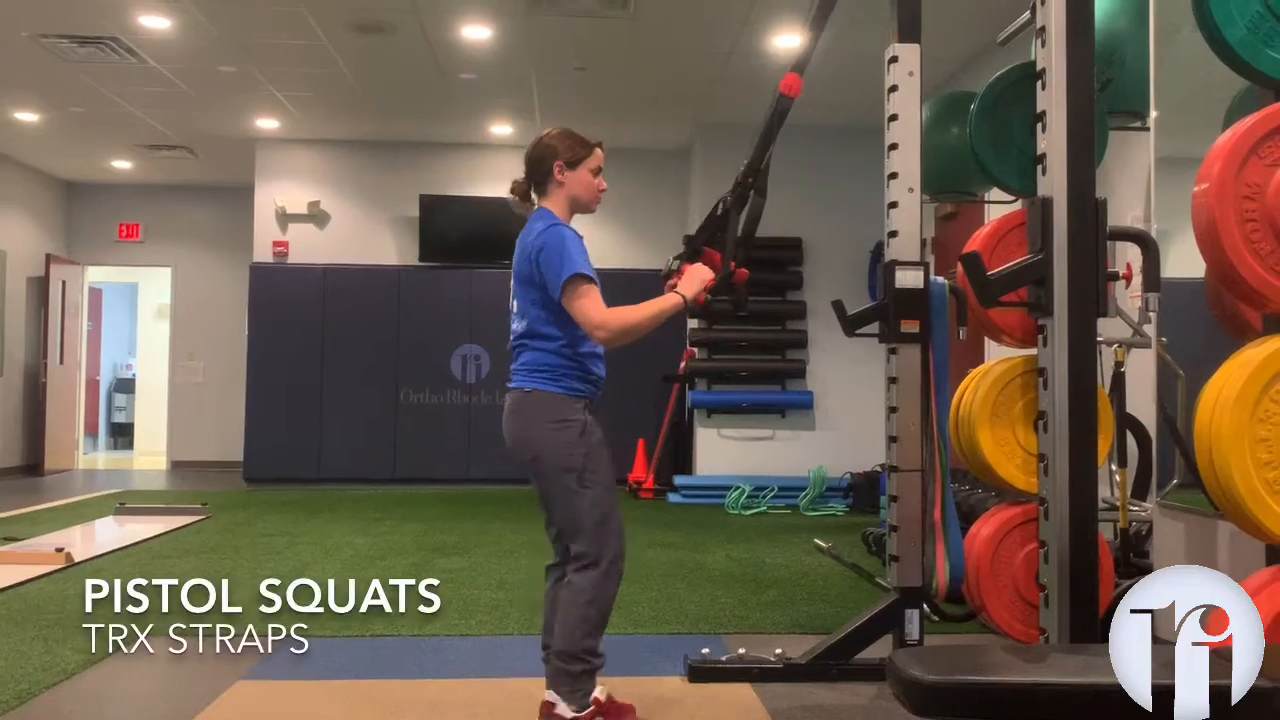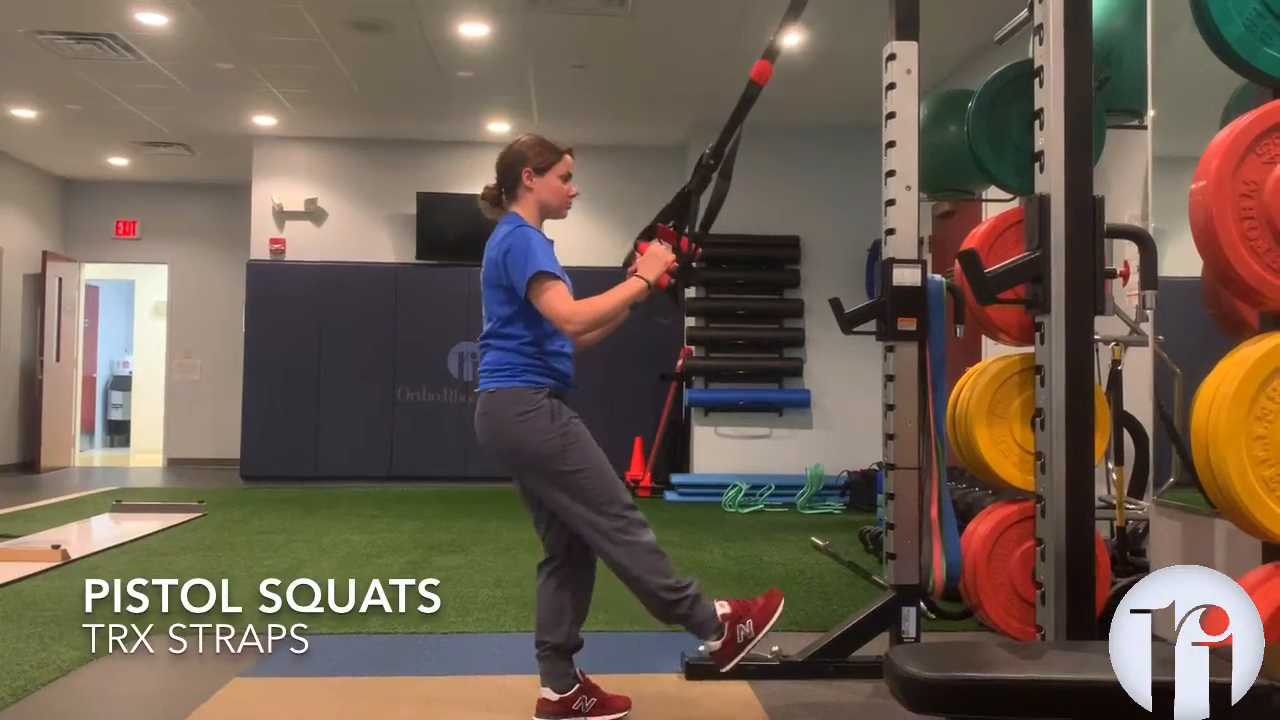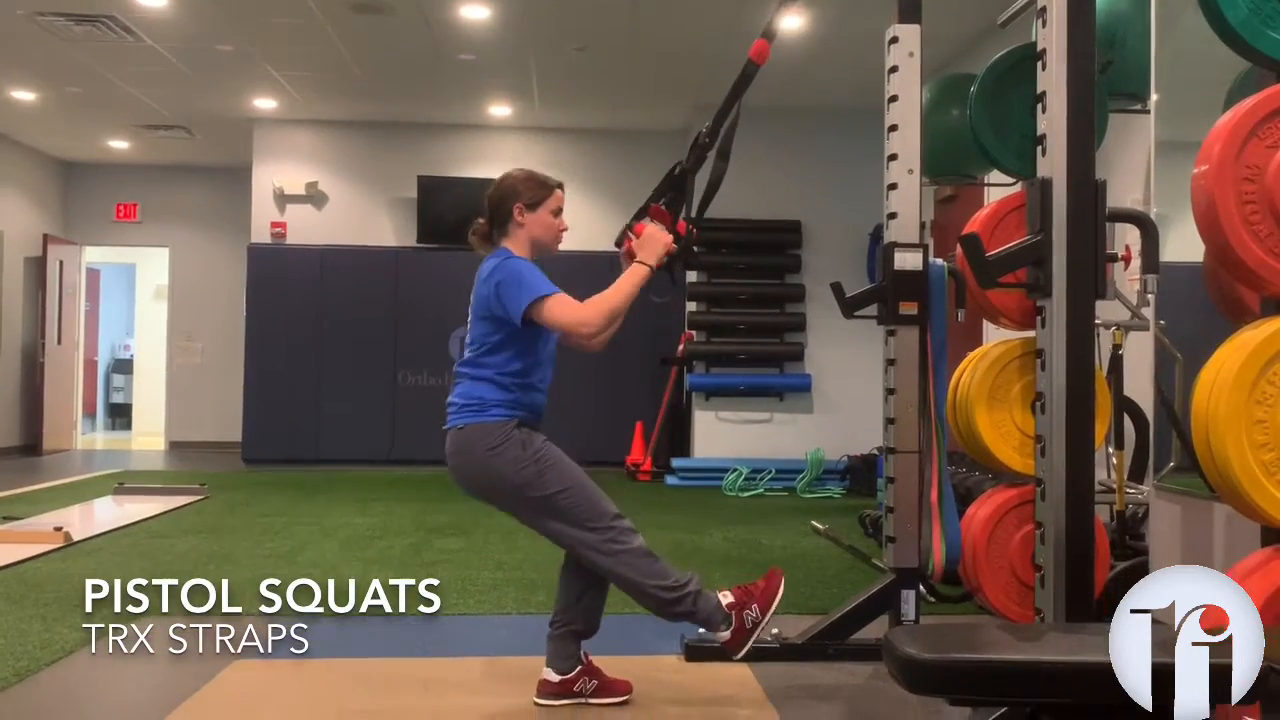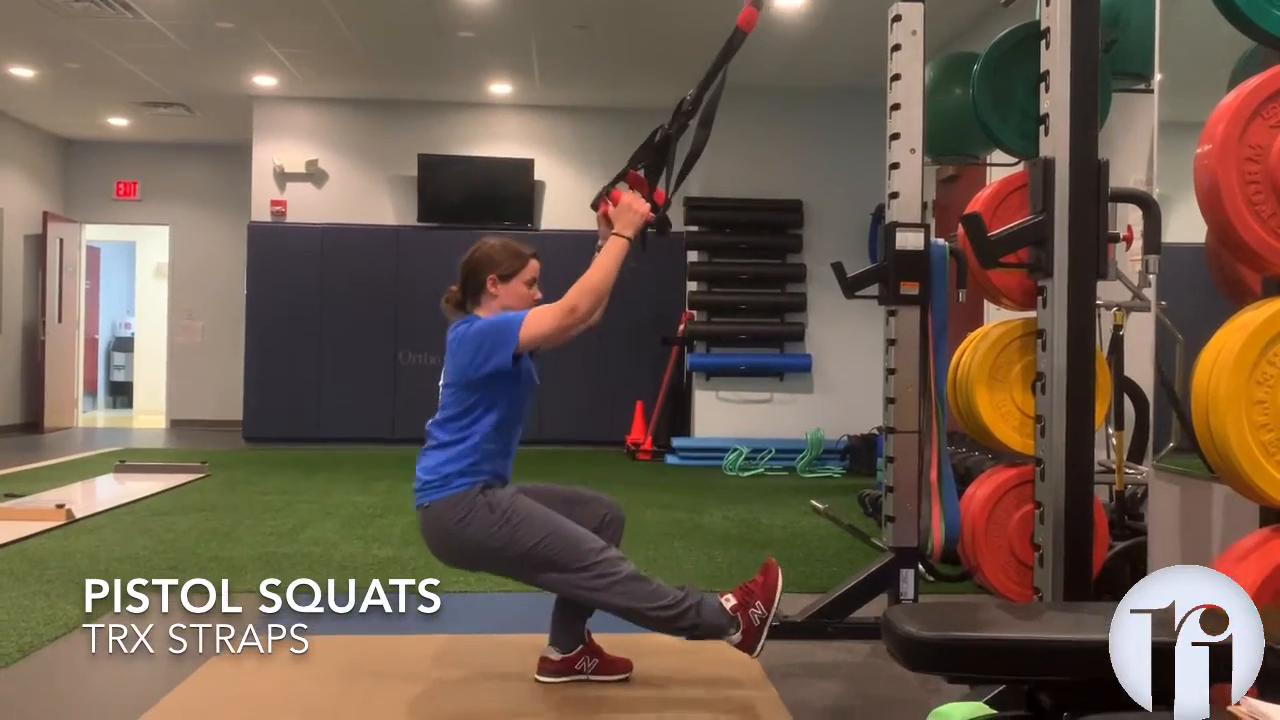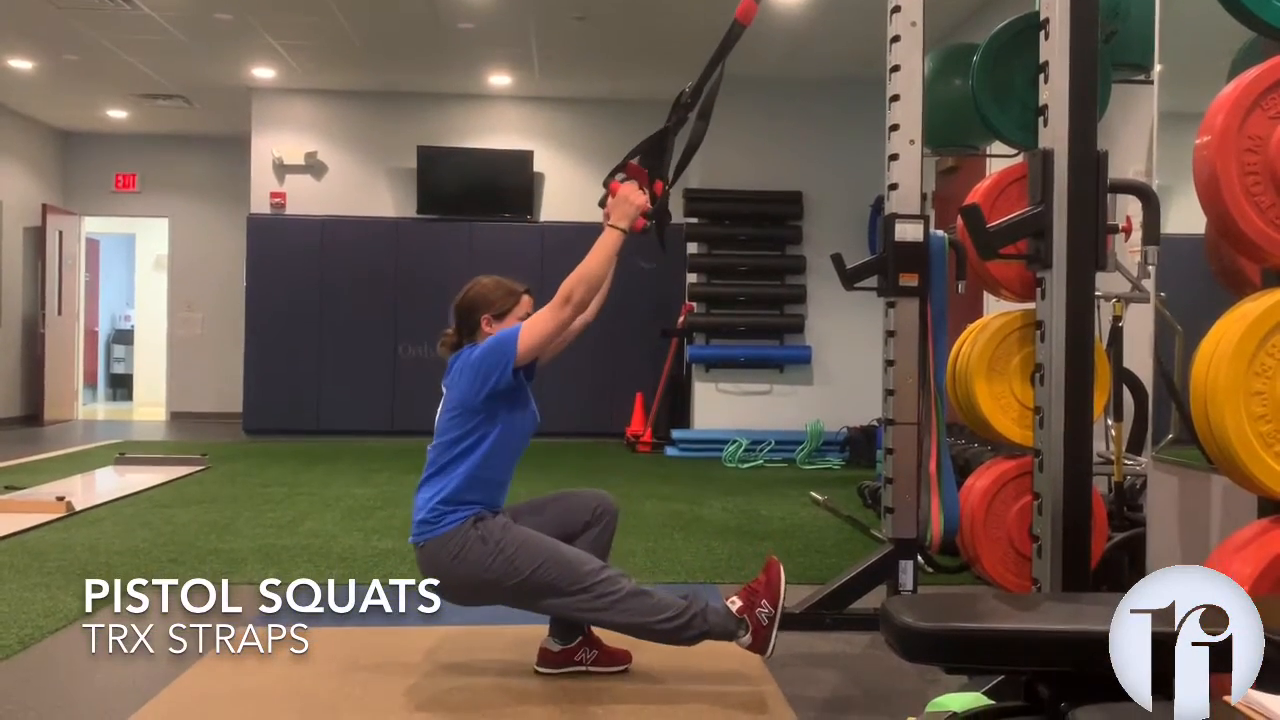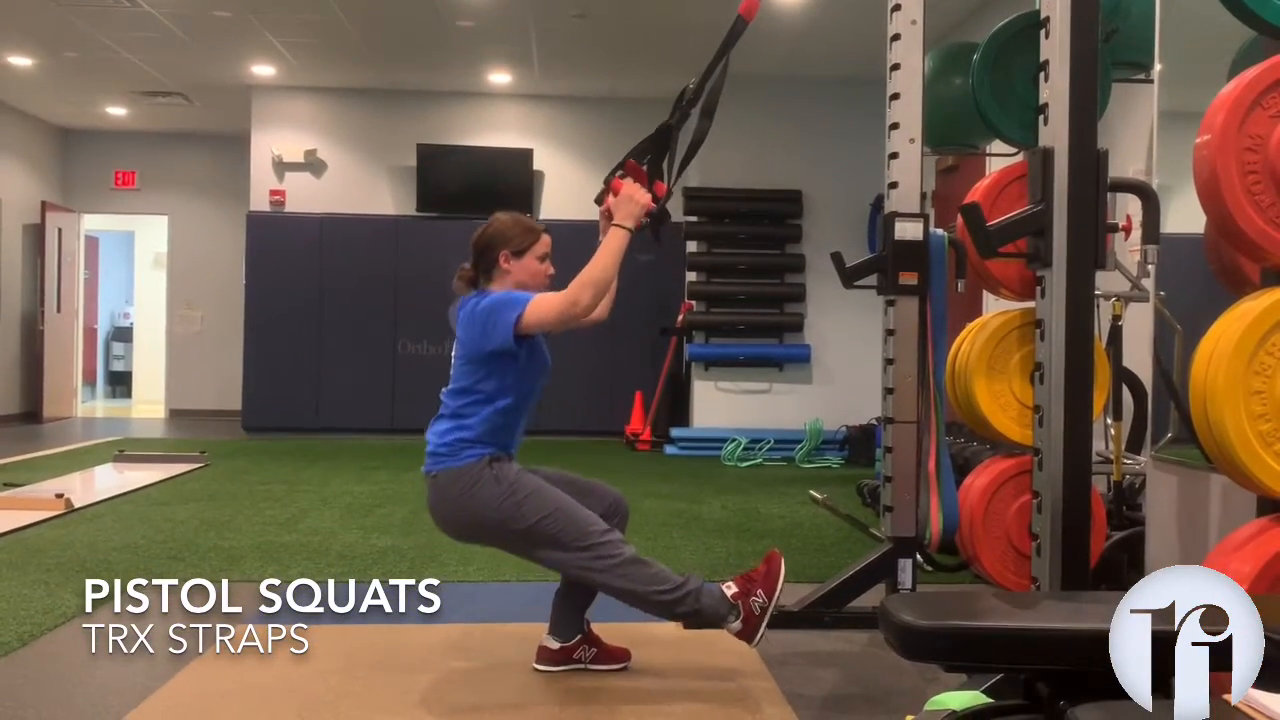
dt=0.5s
person 1, frame 1
left shoulder: (541, 236)
right shoulder: (556, 237)
left elbow: (587, 333)
right elbow: (601, 324)
left wrist: (669, 304)
right wrist: (681, 295)
left hip: (541, 410)
right hip: (555, 411)
left knee: (577, 552)
right knee: (599, 552)
person 1, frame 2
left shoulder: (519, 241)
right shoulder: (520, 239)
left elbow: (569, 336)
right elbow: (572, 319)
left wrist: (637, 288)
right wrist: (642, 279)
left hip: (514, 410)
right hip: (527, 407)
left knee: (570, 547)
right knee: (616, 522)
right ankle: (713, 626)
person 1, frame 3
left shoulder: (512, 273)
right shoulder: (508, 272)
left elbow: (592, 337)
right elbow: (586, 323)
left wrist: (634, 269)
right wrist: (645, 262)
left hip: (493, 438)
right hip: (490, 440)
left knee: (594, 534)
right knee: (606, 531)
left ankle: (564, 671)
right ankle: (720, 615)
person 1, frame 4
left shoulder: (495, 336)
right shoulder: (479, 335)
left elbow: (587, 316)
right elbow: (576, 310)
left wrist: (606, 242)
right wrist: (624, 235)
left hip: (475, 497)
right hip: (460, 510)
left knee: (602, 516)
right knee: (593, 562)
left ankle: (565, 651)
right ankle: (726, 619)
person 1, frame 5
left shoulder: (496, 371)
right shoulder: (479, 365)
left elbow: (582, 313)
right elbow: (567, 302)
left wrist: (615, 230)
right wrist: (617, 225)
left hip: (471, 528)
right hip: (456, 547)
left knee: (596, 511)
right knee: (598, 585)
left ankle: (566, 644)
right ankle: (735, 621)
person 1, frame 6
left shoulder: (505, 313)
right shoulder: (490, 309)
left elbow: (596, 311)
right elbow: (578, 303)
left wrist: (609, 232)
right wrist: (623, 225)
left hip: (481, 472)
right hip: (466, 483)
left knee: (608, 508)
right knee: (595, 543)
left ankle: (565, 639)
right ankle: (726, 606)
